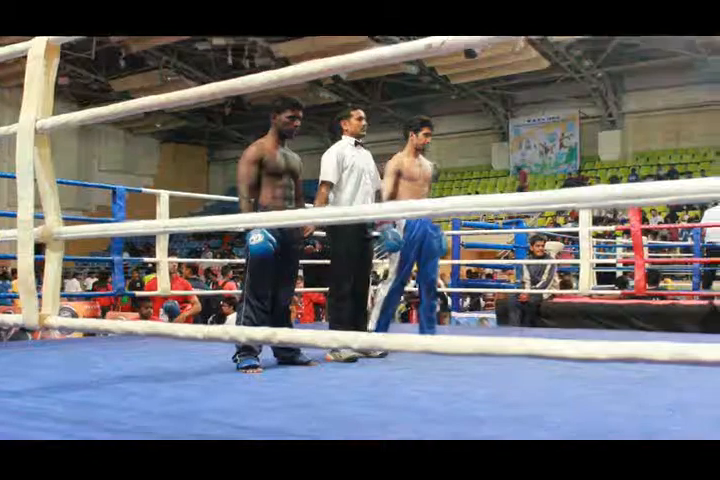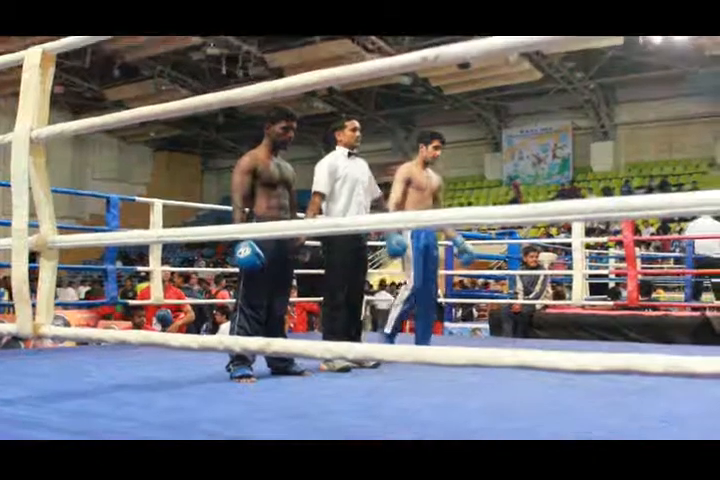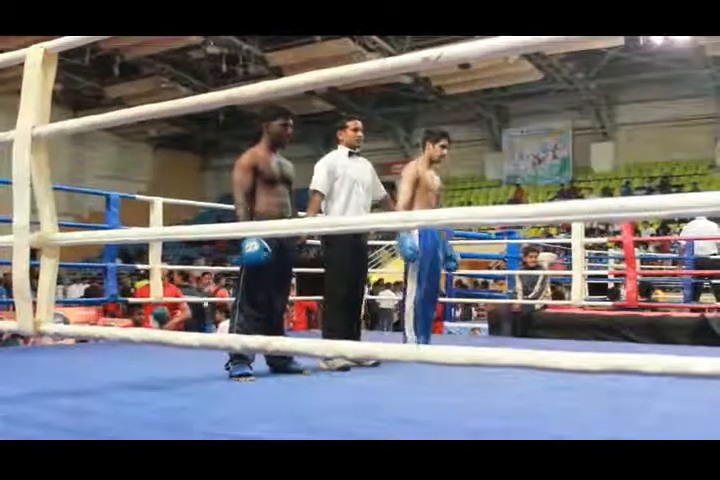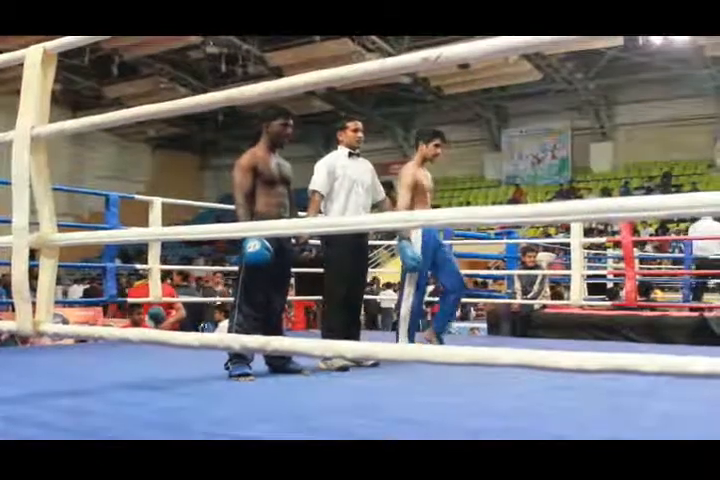
dt=0.3s
person 1, frame 1
left shoulder: (294, 158)
right shoulder: (256, 151)
right elbow: (244, 190)
left wrist: (305, 228)
right wrist: (252, 225)
left hip: (290, 227)
right hip: (266, 225)
left knee: (284, 294)
right knee: (257, 293)
left ankle: (286, 350)
right ankle: (246, 353)
person 1, frame 2
left shoulder: (288, 168)
right shoulder: (250, 161)
right elbow: (238, 202)
left wrist: (298, 236)
right wrist: (243, 237)
left hip: (285, 237)
right hip: (260, 236)
left knee: (278, 304)
right knee: (251, 302)
left ankle: (280, 359)
right ankle: (239, 362)
person 1, frame 3
left shoulder: (287, 165)
right shoulder: (250, 158)
right elbow: (241, 199)
left wrist: (298, 234)
right wrist: (248, 233)
left hip: (285, 235)
left knee: (278, 301)
right knee: (251, 299)
left ankle: (279, 357)
right ankle: (239, 361)
person 1, frame 4
left shoulder: (285, 165)
right shoulder: (250, 159)
right elbow: (241, 199)
left hip: (283, 235)
right hip: (260, 233)
left knee: (276, 301)
right knee: (249, 300)
left ankle: (278, 357)
right ankle: (238, 360)
person 2, frame 1
left shoulder: (366, 154)
right shoulder: (337, 151)
left elbow: (377, 189)
right elbow: (325, 187)
left hip: (364, 224)
right hip: (344, 224)
left knee: (361, 284)
right knee: (342, 284)
right ankle: (337, 344)
person 2, frame 2
left shoulder: (363, 165)
right shoulder: (330, 162)
left elbow: (376, 197)
right elbow: (317, 197)
left hip: (359, 235)
right hip: (338, 234)
left knee: (355, 294)
right knee: (336, 294)
person 2, frame 3
left shoulder: (366, 165)
right shoulder: (330, 161)
left elbow: (382, 196)
right elbow: (317, 195)
left hip: (360, 235)
right hip: (338, 233)
left knee: (356, 293)
right knee: (336, 292)
person 2, frame 4
left shoulder: (367, 166)
right shoulder: (329, 162)
left elbow: (381, 199)
right elbow: (317, 196)
left hip: (360, 234)
right hip: (338, 233)
left knee: (355, 293)
right knee: (335, 292)
person 3, frame 1
left shoulder: (429, 165)
right shoulder: (397, 162)
right elbow: (386, 196)
left wrist: (439, 231)
right wrist: (386, 226)
left hip: (428, 223)
right hip: (408, 223)
left knee: (429, 281)
right knee: (396, 279)
left ankle: (428, 333)
right ankle: (376, 330)
person 3, frame 2
left shoulder: (435, 179)
right shoulder: (406, 171)
right elbow: (393, 203)
left wrist: (458, 240)
right wrist: (392, 232)
left hip: (429, 234)
right hip: (410, 232)
left knee: (428, 292)
right knee: (413, 286)
left ankle: (421, 344)
right ankle: (389, 334)
person 3, frame 3
left shoulder: (436, 179)
right shoulder: (413, 169)
right elbow: (402, 203)
left wrist: (447, 245)
right wrist: (404, 234)
left hip: (433, 233)
right hip: (417, 232)
left knee: (432, 291)
right knee: (416, 289)
left ankle: (423, 342)
right ankle: (412, 343)
person 3, frame 4
left shoulder: (426, 173)
right shoulder: (409, 172)
right elbow: (402, 210)
right wrist: (405, 242)
left hip: (432, 233)
right hip: (417, 234)
left knee: (455, 283)
right knee: (414, 291)
left ankle: (435, 330)
right ankle: (404, 344)
